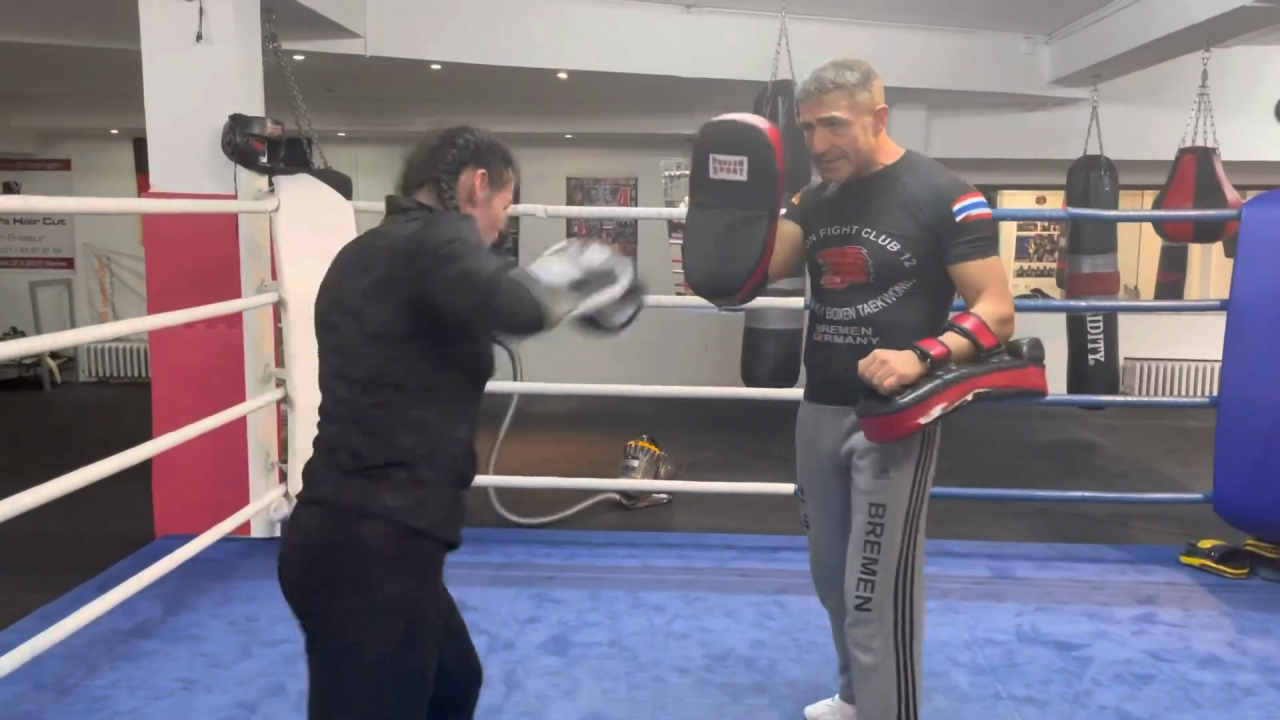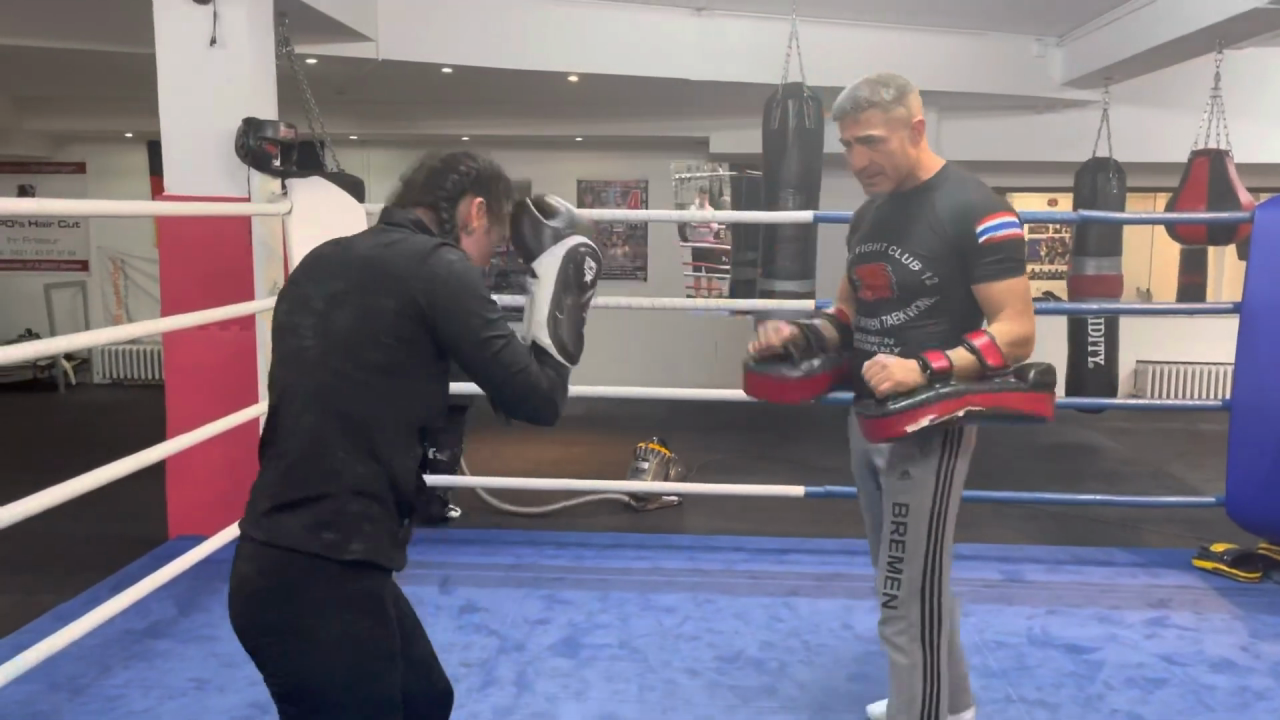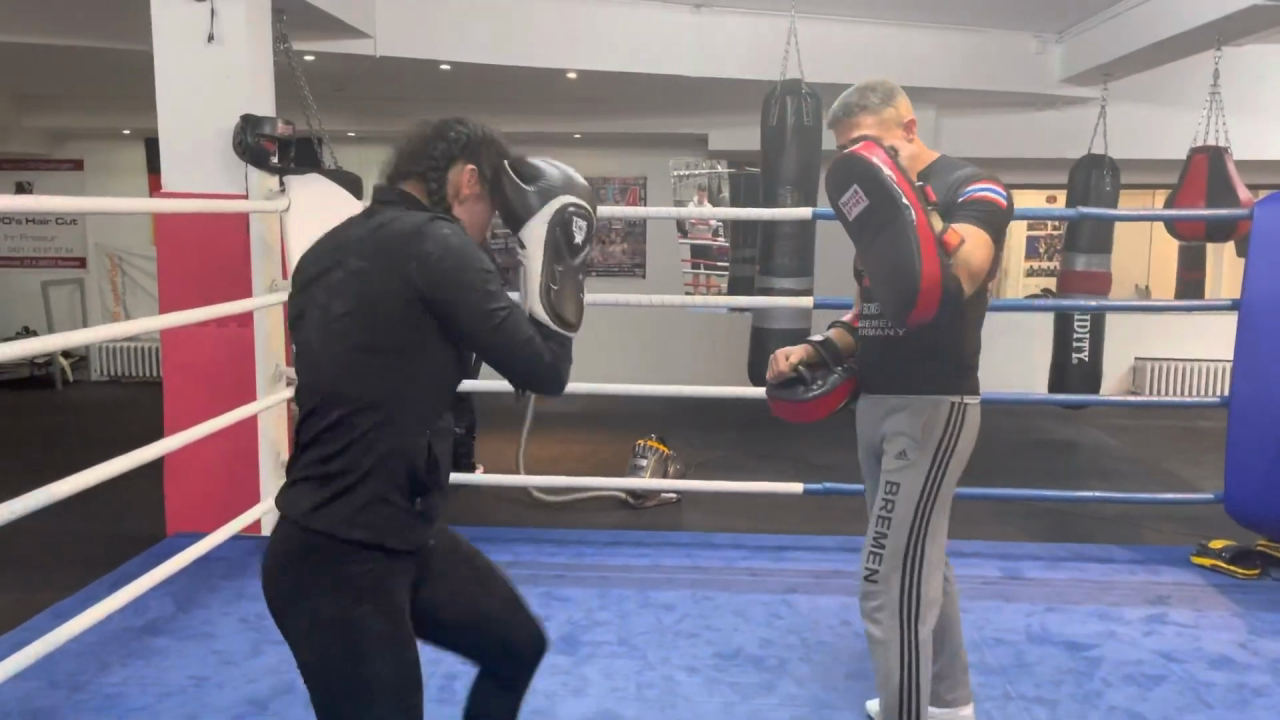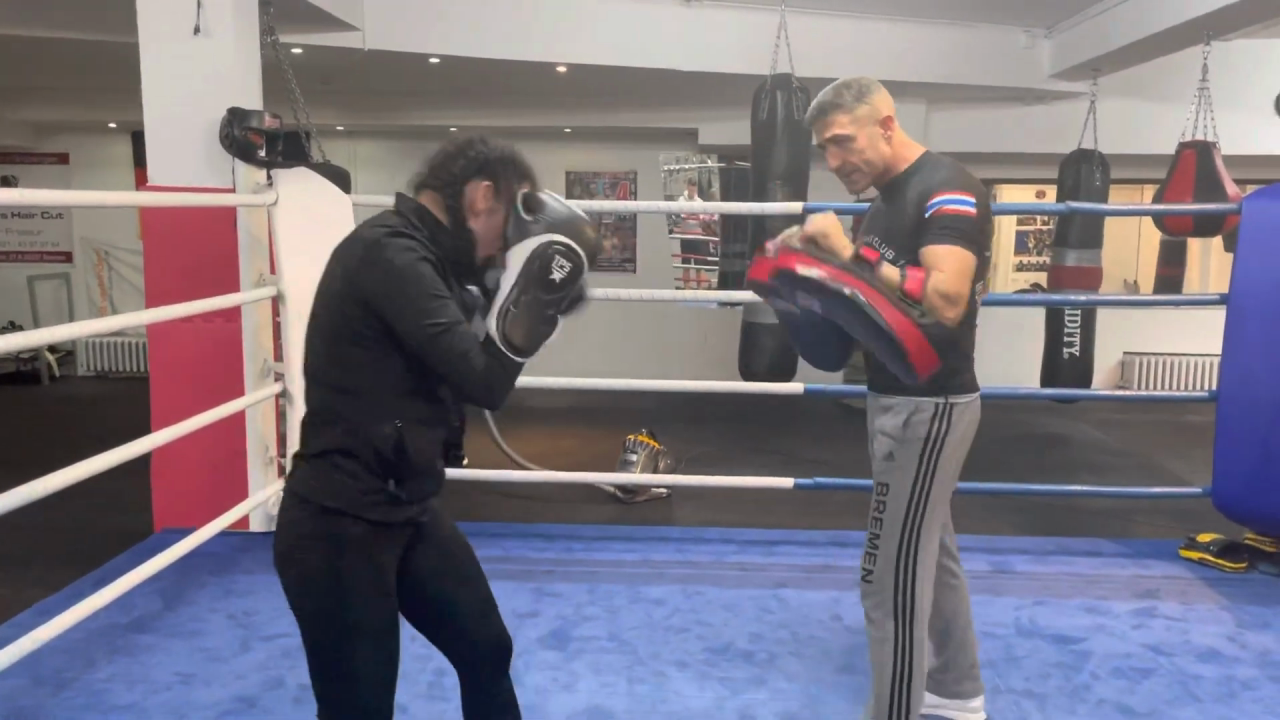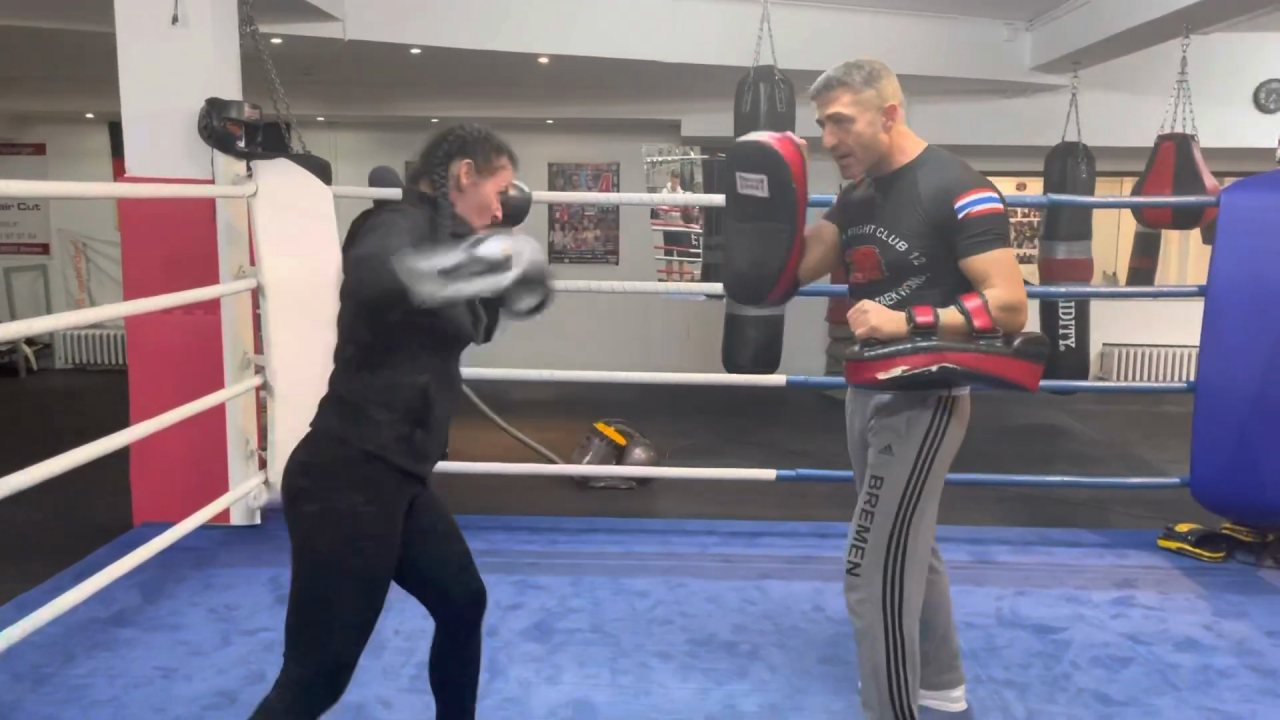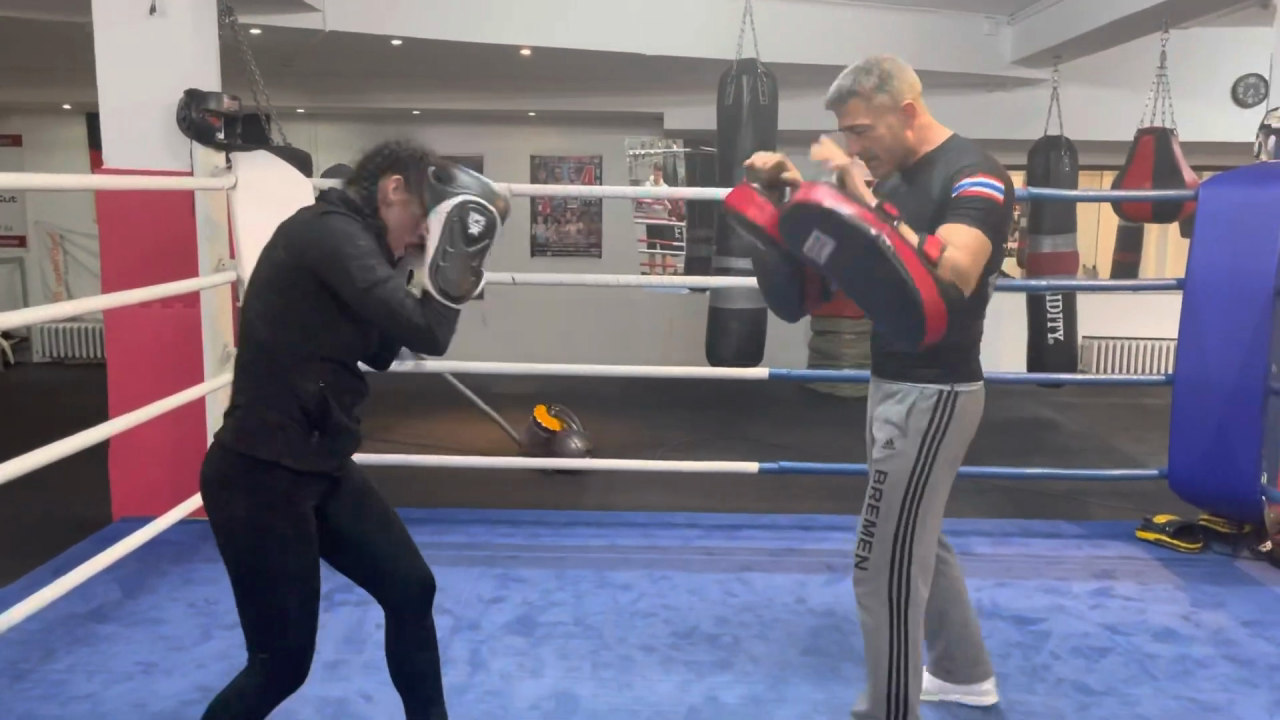
dt=0.5s
person 1, frame 1
left shoulder: (942, 196)
right shoulder: (820, 197)
left elbow: (997, 311)
left wrist: (920, 358)
right hip: (820, 413)
left knee: (876, 592)
right knee: (834, 580)
person 1, frame 2
left shoulder: (975, 212)
right shoulder: (870, 214)
left elbow: (1016, 333)
left wrist: (920, 369)
right wrist: (797, 332)
left hip: (929, 425)
left knee: (909, 595)
right knee: (910, 579)
person 1, frame 3
left shoulder: (971, 189)
left elbow: (959, 279)
right wrist: (813, 350)
left hip: (934, 408)
right hip: (875, 403)
left knee: (890, 584)
right knee: (920, 566)
person 1, frame 4
left shoulder: (945, 191)
right shoulder: (886, 200)
left elbow: (944, 303)
left wrist: (850, 253)
left hip: (930, 405)
right hip: (896, 400)
left knee: (891, 578)
right knee: (928, 553)
person 1, frame 5
left shoulder: (958, 191)
right shoulder: (859, 194)
left elbow: (1009, 307)
right elbow: (794, 267)
left wrist: (908, 322)
left hip: (923, 402)
right hip: (870, 395)
left knee: (873, 571)
right knee: (909, 547)
person 1, frame 6
left shoulder: (975, 179)
right shoulder: (898, 178)
left elbow: (949, 277)
left wrist: (865, 197)
right wrist: (793, 191)
left hip: (933, 395)
right hip: (900, 387)
left knee: (884, 562)
right knee: (917, 538)
person 2, frame 1
left shoulder: (363, 259)
right shoulder: (432, 237)
right elbow: (509, 303)
right wrist: (588, 271)
left hip: (350, 536)
right hip: (376, 545)
person 2, frame 2
left shoulder: (325, 263)
right shoulder: (435, 268)
right elbow: (536, 399)
right wrist: (563, 279)
left hip: (299, 557)
right hip: (319, 578)
person 2, frame 3
left shoulder: (329, 252)
right shoulder: (433, 245)
right elbow: (541, 370)
right wrist: (552, 240)
left hip: (396, 534)
right hip: (339, 556)
left knee: (517, 645)
person 2, frame 4
left shoulder: (426, 251)
right shoulder: (387, 253)
right elbow: (482, 382)
left wrist: (533, 280)
right wrist: (536, 266)
left hip: (405, 507)
right hip: (338, 522)
left knee: (488, 650)
person 2, frame 5
left shoulder: (444, 240)
right shoulder: (402, 225)
left elbow: (469, 329)
right elbow: (383, 283)
left hip: (394, 475)
right hip: (351, 475)
left knee: (464, 605)
person 2, frame 6
left shoulder: (344, 237)
right shoulder: (329, 231)
left elbow: (380, 348)
right elbow: (426, 332)
left wrist: (427, 254)
right wrist: (460, 235)
left hip: (320, 465)
right hip: (260, 473)
left knee: (412, 590)
right knee: (282, 663)
